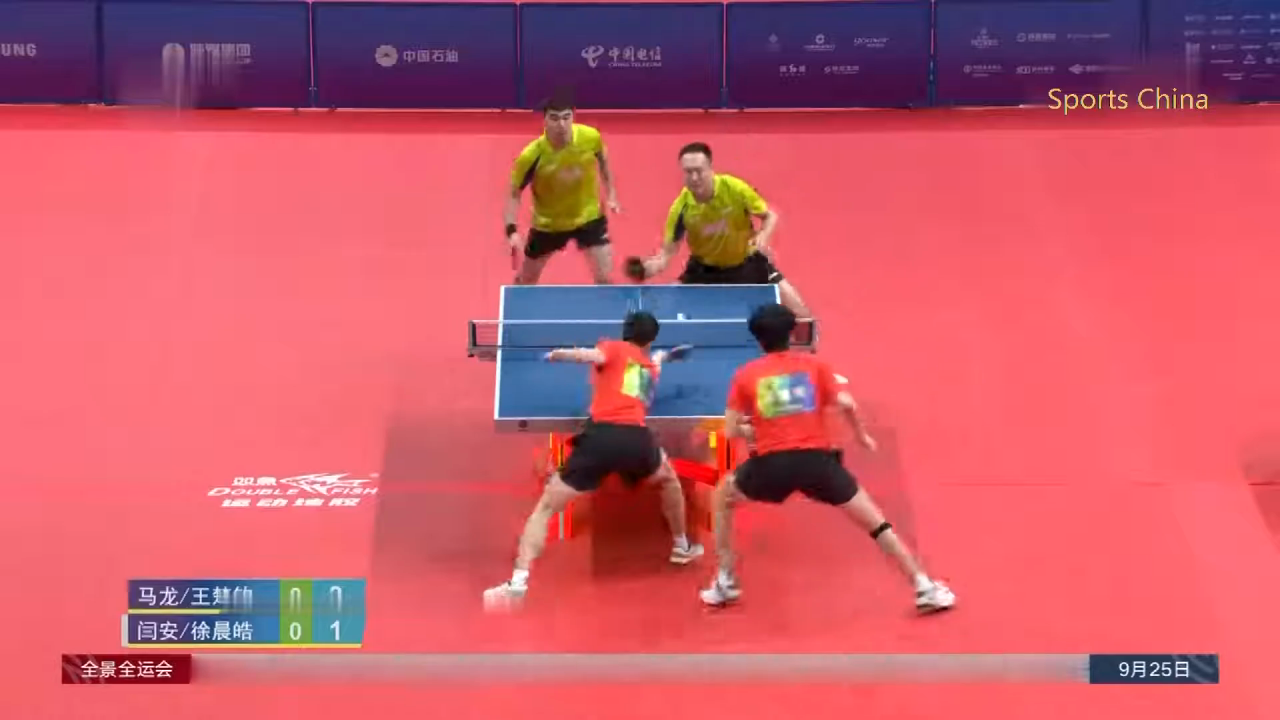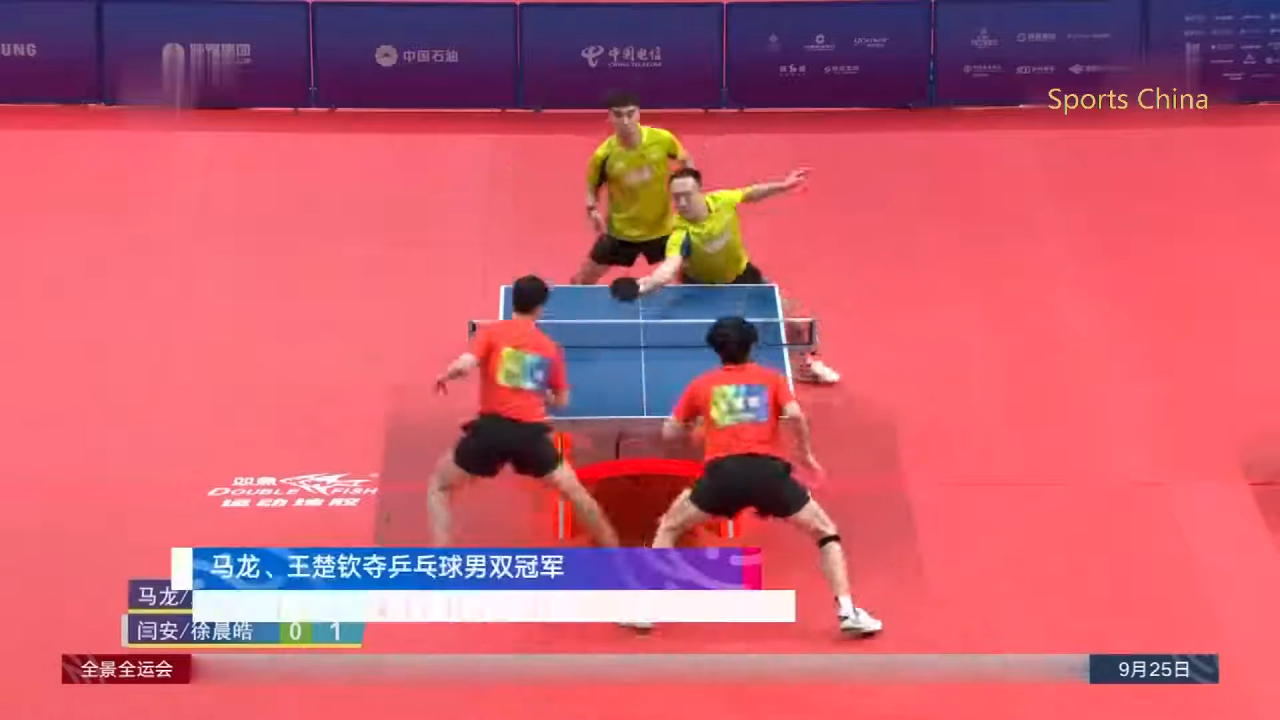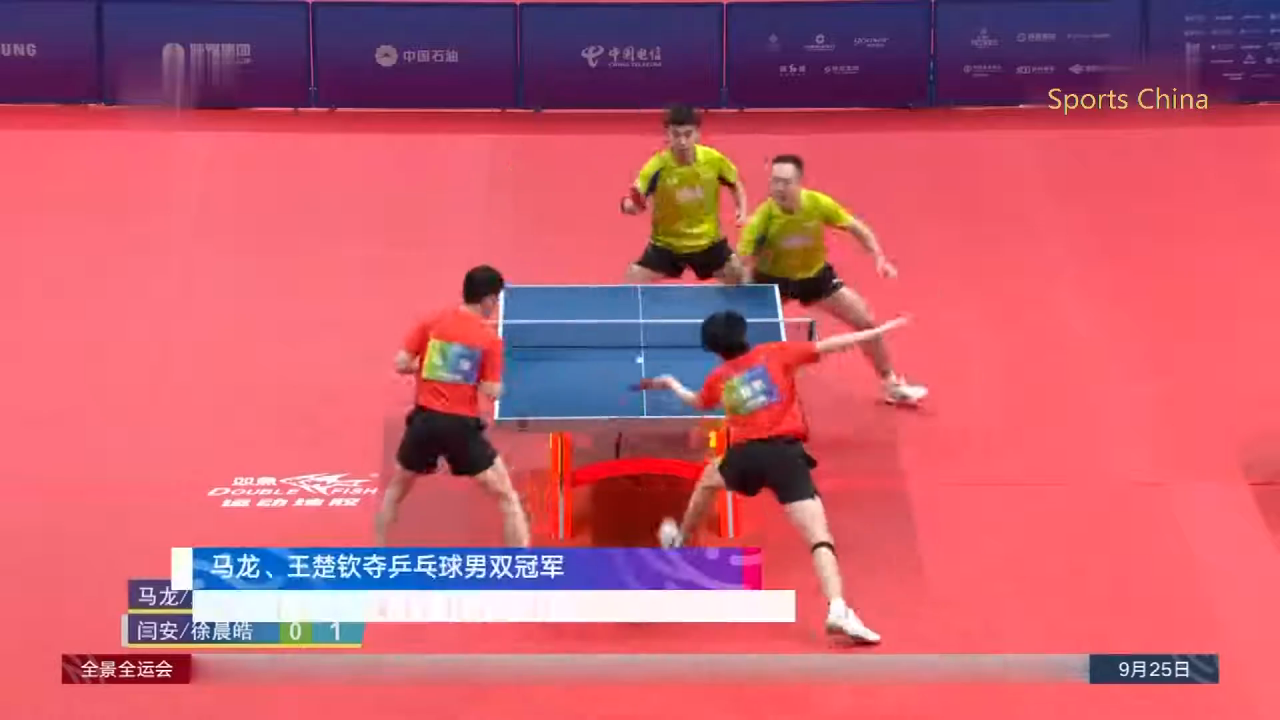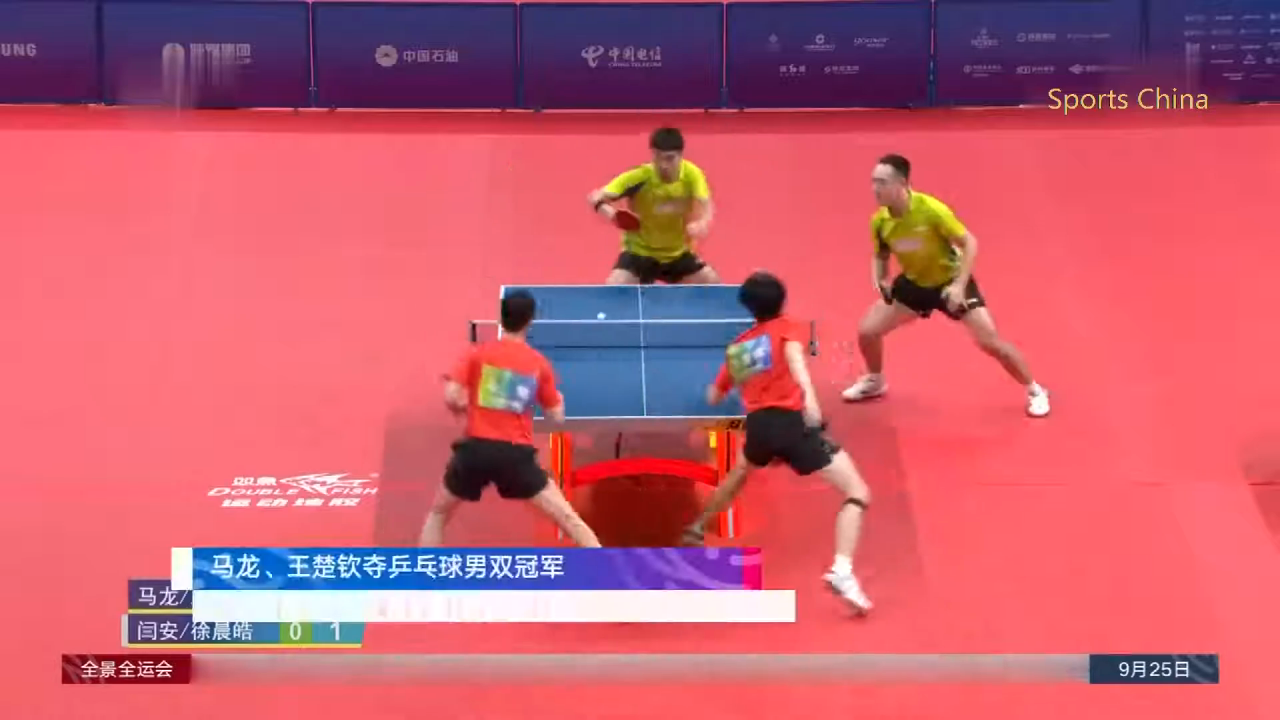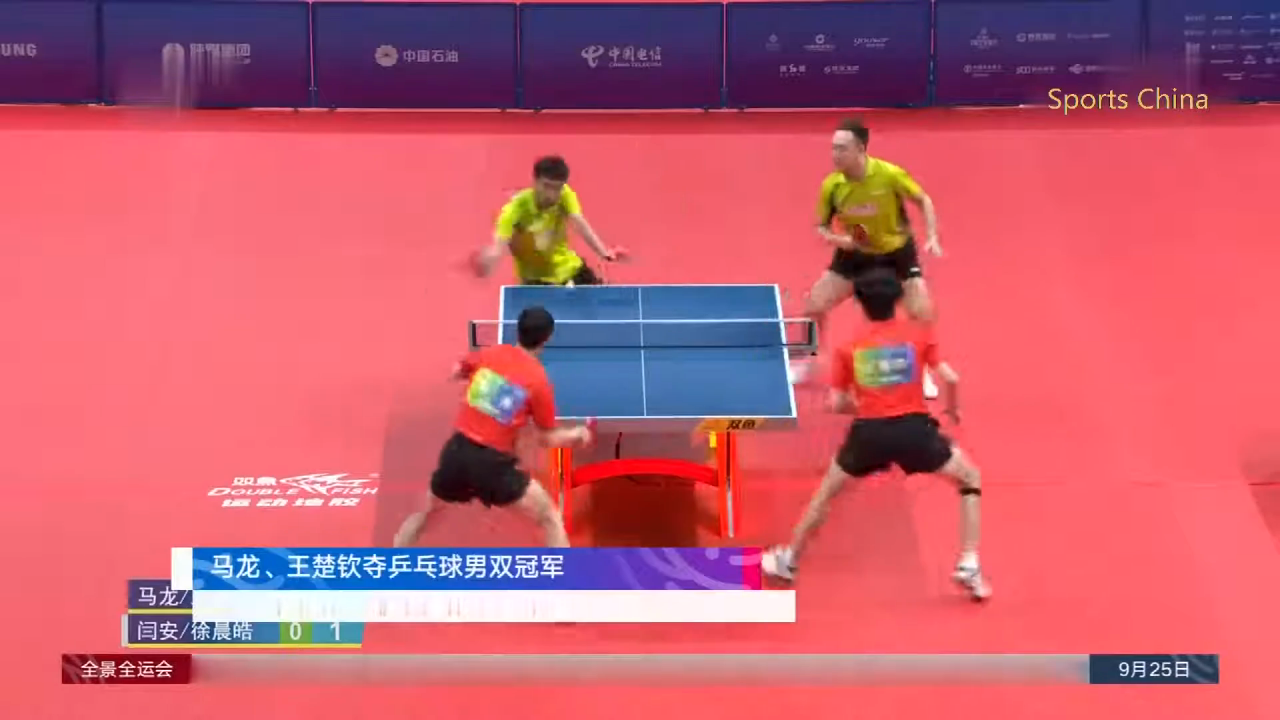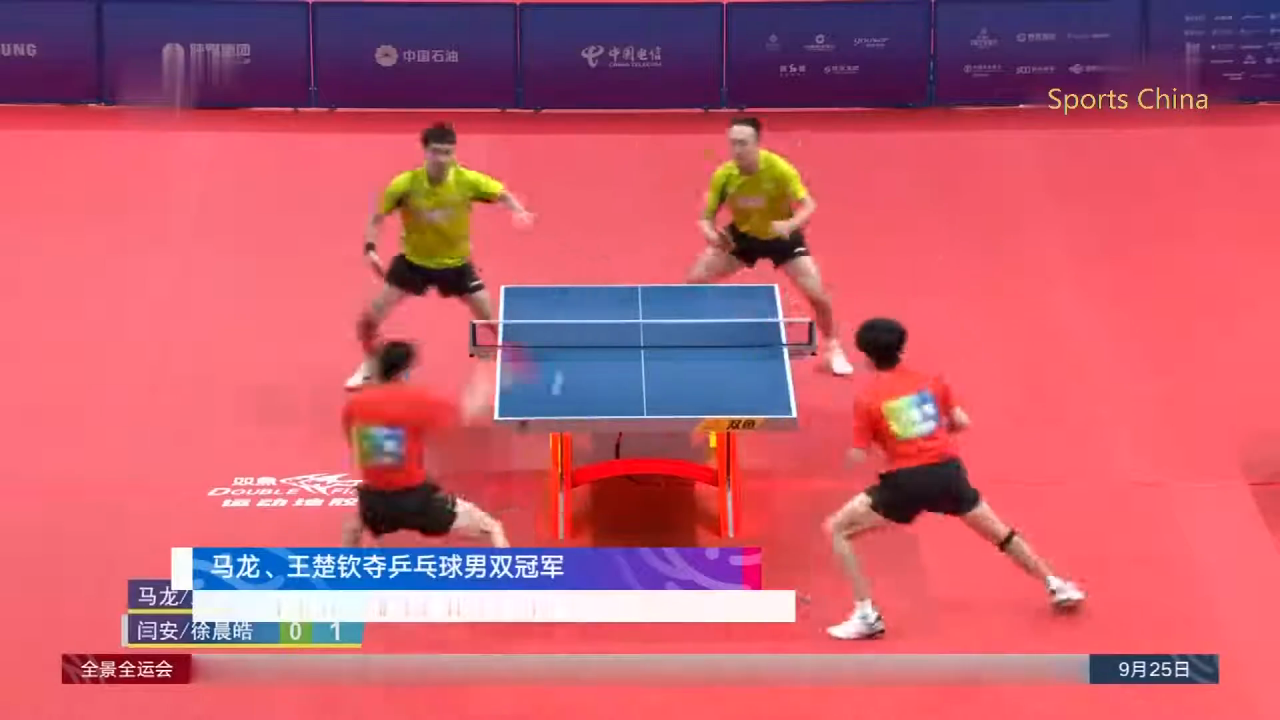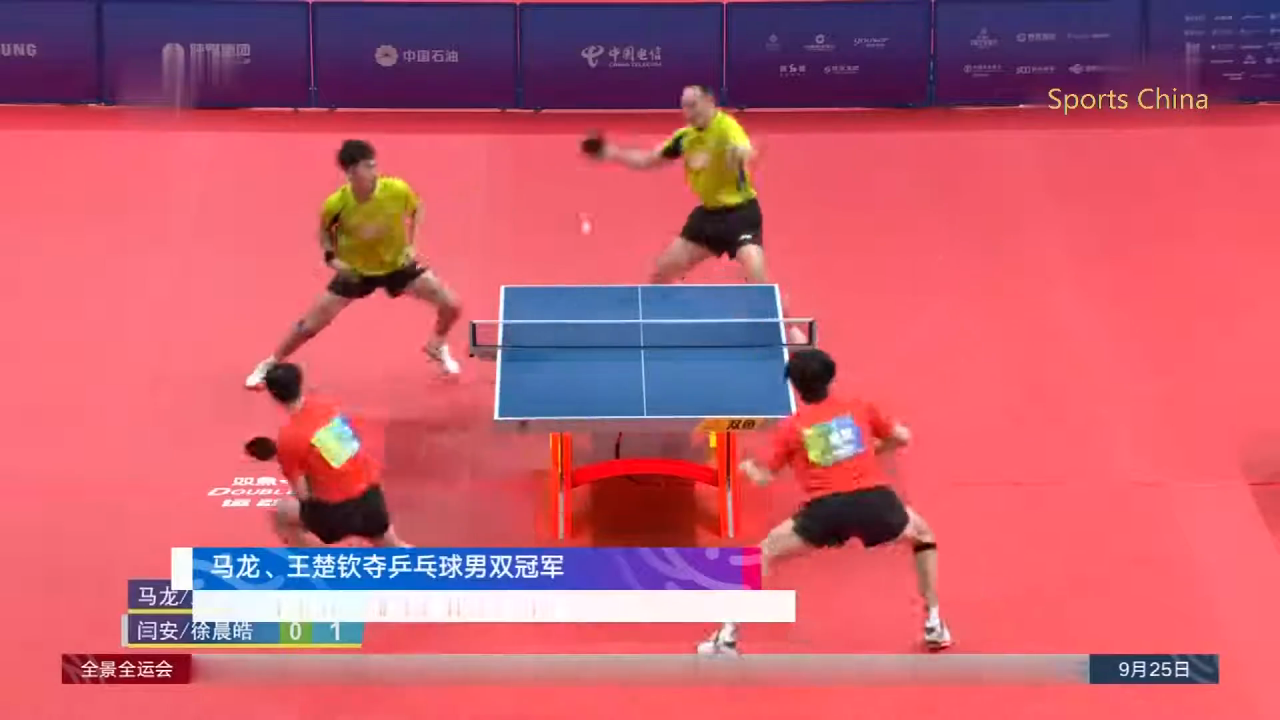
dt=0.4s
person 1, frame 1
left shoulder: (745, 374)
right shoulder: (814, 365)
left elbow: (730, 430)
right elbow: (846, 404)
right wrist: (862, 436)
left hip: (772, 464)
right hip: (817, 460)
left knee: (722, 498)
right knee: (874, 521)
left ankle: (725, 583)
right ankle: (926, 589)
person 1, frame 2
left shoulder: (701, 384)
right shoulder: (771, 378)
left elbow: (669, 433)
right elbow: (795, 414)
left wrist: (695, 422)
right wrist: (807, 454)
left hip: (723, 472)
right hip: (769, 471)
left knee: (669, 527)
right knee: (826, 532)
right ankle: (847, 612)
person 1, frame 3
left shoulder: (718, 378)
right shoulder: (776, 353)
left elbow: (696, 402)
right elbow: (827, 346)
left wrist: (672, 385)
right wrist: (878, 331)
left hip: (744, 455)
right hip: (785, 455)
left knee: (709, 478)
right knee: (820, 539)
left ankle: (679, 540)
right ankle: (839, 612)
person 1, frame 4
left shoulder: (736, 346)
right shoulder: (788, 327)
left elbow: (713, 398)
right elbow: (793, 356)
right wrist: (811, 395)
left hip: (757, 424)
right hip: (791, 421)
left knee: (741, 472)
right knee: (857, 492)
left ankle: (697, 530)
right ankle: (842, 570)
person 1, frame 5
left shoulder: (846, 347)
right shoulder: (918, 333)
left elbow: (835, 404)
right elbow: (950, 379)
right wrist: (953, 407)
left hip: (869, 431)
right hip: (912, 429)
left knee: (826, 492)
right knee: (970, 479)
left ankle: (787, 559)
right ankle: (968, 567)
person 1, frame 6
left shoulder: (866, 398)
right shoulder: (931, 381)
left elbow: (858, 457)
right elbow: (962, 424)
left wrist: (876, 441)
left hip: (905, 483)
right hip: (948, 472)
left knee: (836, 529)
right knee: (999, 533)
left ankle: (866, 615)
right ankle: (1057, 587)
person 1, frame 7
left shoulder: (791, 427)
right shoulder: (859, 407)
left elbow: (762, 478)
right elbow: (902, 437)
left wrist: (746, 467)
right wrist: (880, 446)
left hip: (826, 508)
right hip: (873, 503)
left knee: (764, 556)
right knee: (923, 535)
left ankle: (727, 636)
right ankle: (933, 625)
person 2, frame 1
left shoulder: (613, 349)
right shoulder: (650, 366)
left elbow: (595, 357)
left wrist: (559, 354)
left hip: (602, 437)
right hip: (638, 441)
left knee: (545, 508)
right knee: (669, 480)
left ankle: (518, 582)
right ankle: (681, 546)
person 2, frame 2
left shoulder: (492, 332)
right shoulder: (551, 349)
left elbow: (464, 364)
right elbow: (561, 401)
left wrist: (446, 374)
left hip: (493, 428)
right hip: (531, 432)
left knee: (438, 485)
right knee: (576, 494)
person 2, frame 3
left shoulder: (432, 323)
right shoulder: (490, 338)
left elbow: (401, 364)
right elbow: (492, 392)
left hip: (423, 421)
right hip: (461, 427)
left knee: (397, 488)
right knee: (508, 499)
person 2, frame 4
left shoulder: (477, 354)
right shoulder: (540, 365)
left elbow: (451, 398)
right elbow: (557, 416)
left wrist: (462, 407)
right wrist: (558, 398)
left hip: (476, 451)
right hip: (516, 455)
left knee: (438, 513)
right knee: (567, 519)
person 2, frame 5
left shoulder: (489, 354)
right shoulder: (539, 384)
left elbow: (458, 372)
right elbow: (549, 439)
right wrist: (578, 434)
left hip: (459, 450)
right hip: (492, 462)
left knee: (423, 513)
right knee: (550, 518)
person 2, frame 6
left shoulder: (353, 406)
right shoulder: (416, 400)
right elbow: (464, 415)
left hip: (374, 502)
right hip: (416, 499)
left knee: (357, 524)
right knee: (490, 528)
person 2, frame 7
left shoulder: (289, 437)
right shoulder: (328, 406)
left elbow: (303, 495)
left hip: (341, 514)
right hip: (371, 503)
left knee: (280, 515)
right knee: (392, 547)
person 3, frame 1
left shoulder: (735, 189)
right shoulder: (681, 208)
left elbow: (770, 215)
right elbow: (667, 253)
left wrist: (763, 238)
right wrist: (650, 266)
left hip: (747, 262)
right hip: (704, 267)
left knee: (800, 315)
person 3, frame 2
left shoulder: (725, 200)
right shoulder: (681, 234)
left elbow: (749, 193)
right elbow: (669, 268)
left wrist: (784, 185)
right wrist: (649, 281)
left hip: (740, 274)
right hip: (702, 285)
left knee: (794, 320)
left ankle: (807, 364)
person 3, frame 3
left shoulder: (820, 204)
right shoulder: (762, 219)
left elbow: (857, 228)
right elbow: (744, 261)
left wrist: (879, 258)
left hip: (815, 274)
right hip: (772, 279)
left knee: (867, 322)
left ankle: (893, 385)
person 3, frame 4
left shoulder: (931, 210)
right shoulder: (879, 221)
left elbow: (969, 243)
right elbow: (881, 256)
left wrist: (959, 283)
right wrist: (880, 280)
left hip: (950, 283)
right hip: (912, 282)
left knee: (991, 342)
right knee: (866, 332)
left ankle: (1033, 390)
right ankle: (874, 381)
person 3, frame 5
left shoulder: (890, 174)
right shoulder: (832, 186)
left elbow: (924, 201)
right elbow: (821, 228)
left wrist: (932, 237)
right wrist: (841, 240)
left hip: (897, 252)
right hip: (854, 253)
left knee: (922, 315)
right knee: (815, 308)
left ankle: (921, 373)
right ankle: (808, 363)
person 3, frame 6
left shoulder: (778, 168)
right shoulder: (723, 175)
left elbow: (808, 206)
right elbow: (705, 219)
left wrist: (789, 224)
right wrist: (712, 236)
left hip: (782, 236)
right hip: (742, 234)
left knee: (816, 294)
right knee: (697, 279)
left ankle: (833, 348)
person 3, frame 7
left shoulder: (725, 126)
right shoulder: (684, 137)
left elbow: (746, 151)
right elbow: (649, 161)
left wrist: (741, 153)
right wrist: (611, 152)
left hip: (739, 213)
right hip: (708, 213)
left knee: (757, 280)
right knee: (661, 270)
left ankle: (792, 331)
person 4, frame 1
left shoulder: (590, 137)
right shoulder: (531, 155)
left elbow: (602, 157)
right elbow: (514, 195)
left wrist: (611, 196)
right wrist: (512, 231)
left hip: (589, 217)
right hip: (548, 223)
left knee: (604, 277)
right knee: (525, 282)
person 4, frame 2
left shoulder: (662, 139)
right shoulder: (603, 155)
left elbow: (686, 161)
right elbow: (592, 190)
right wrist: (592, 210)
left hip: (662, 228)
right hip: (619, 231)
right knee: (582, 281)
person 4, frame 3
left shoulder: (714, 160)
right shoulder: (656, 167)
left elbow: (737, 187)
right elbow: (635, 200)
left wrist: (742, 211)
right wrist: (628, 204)
left hip: (709, 242)
right hip: (666, 244)
person 4, frame 4
left shoulder: (691, 174)
right shoulder: (639, 178)
left elbow: (707, 206)
right elbow: (595, 196)
left wrist: (702, 224)
right wrist: (603, 207)
left hip: (677, 253)
right hip: (638, 253)
person 4, frame 5
left shoulder: (564, 195)
right shoulder: (516, 209)
left elbow: (580, 224)
right elbow: (495, 249)
left wrist: (607, 254)
right wrist: (485, 260)
left hip: (572, 269)
right hip: (538, 280)
person 4, frame 6
left shoulder: (468, 180)
right shoulder: (404, 184)
left elbow: (505, 195)
right elbow: (377, 219)
left wrist: (520, 212)
right wrist: (370, 249)
left hip: (456, 263)
right hip: (413, 262)
left knee: (492, 321)
right knee: (369, 318)
right ankle: (370, 365)
person 4, frame 7
left shoulder: (396, 190)
right shoulder: (336, 204)
left elbow: (416, 210)
right elbow: (324, 230)
left wrist: (411, 245)
right wrist: (331, 258)
left hip: (397, 264)
right hip: (355, 270)
left knee: (451, 305)
right knee: (313, 323)
left ankle: (436, 348)
right ankle: (271, 364)
